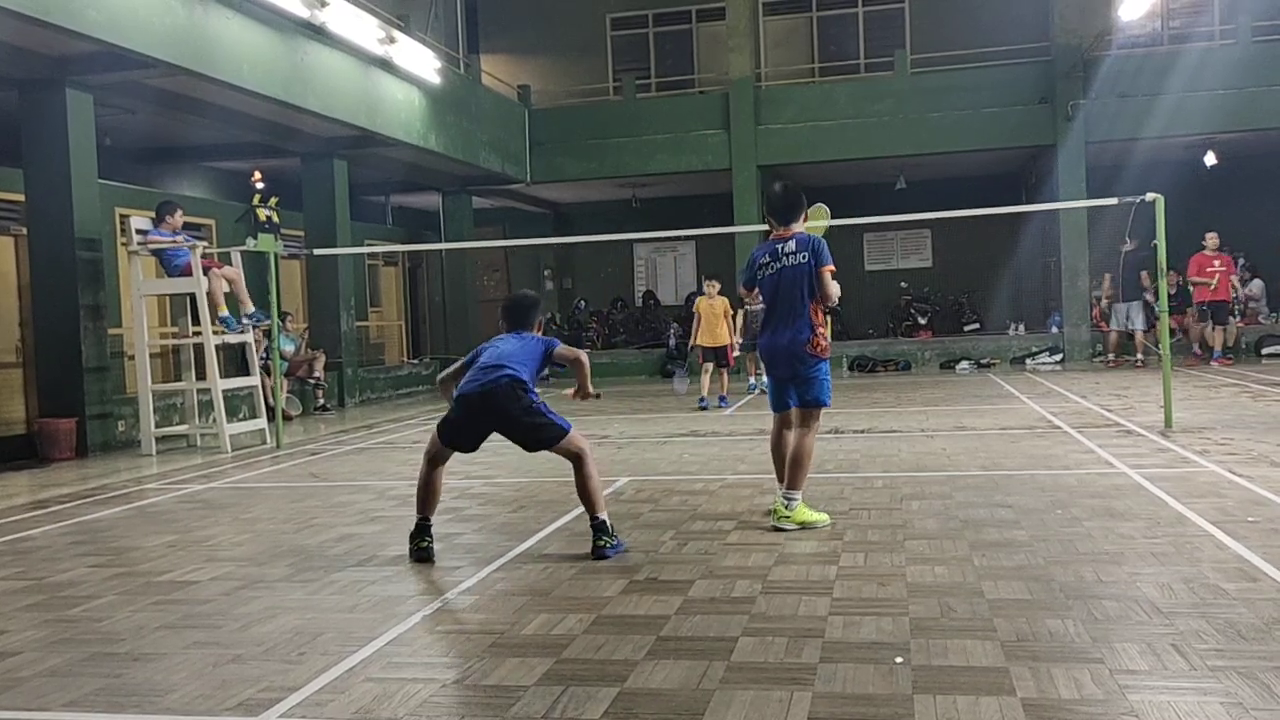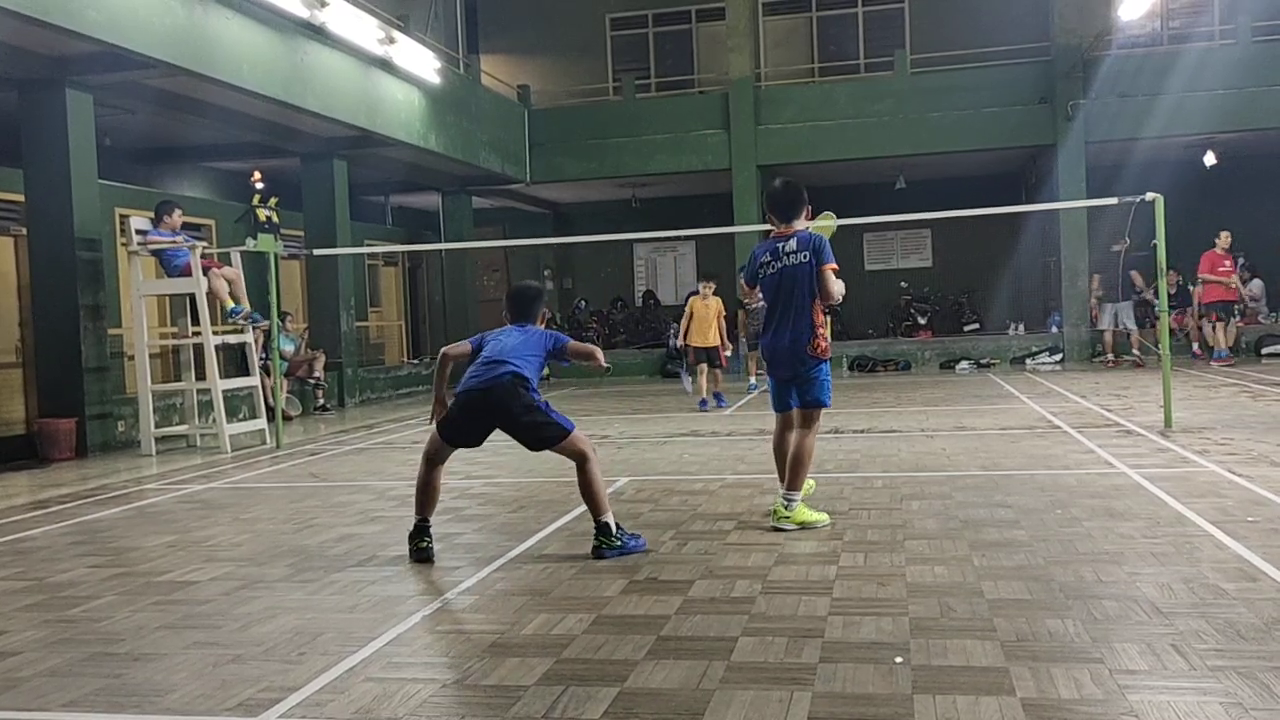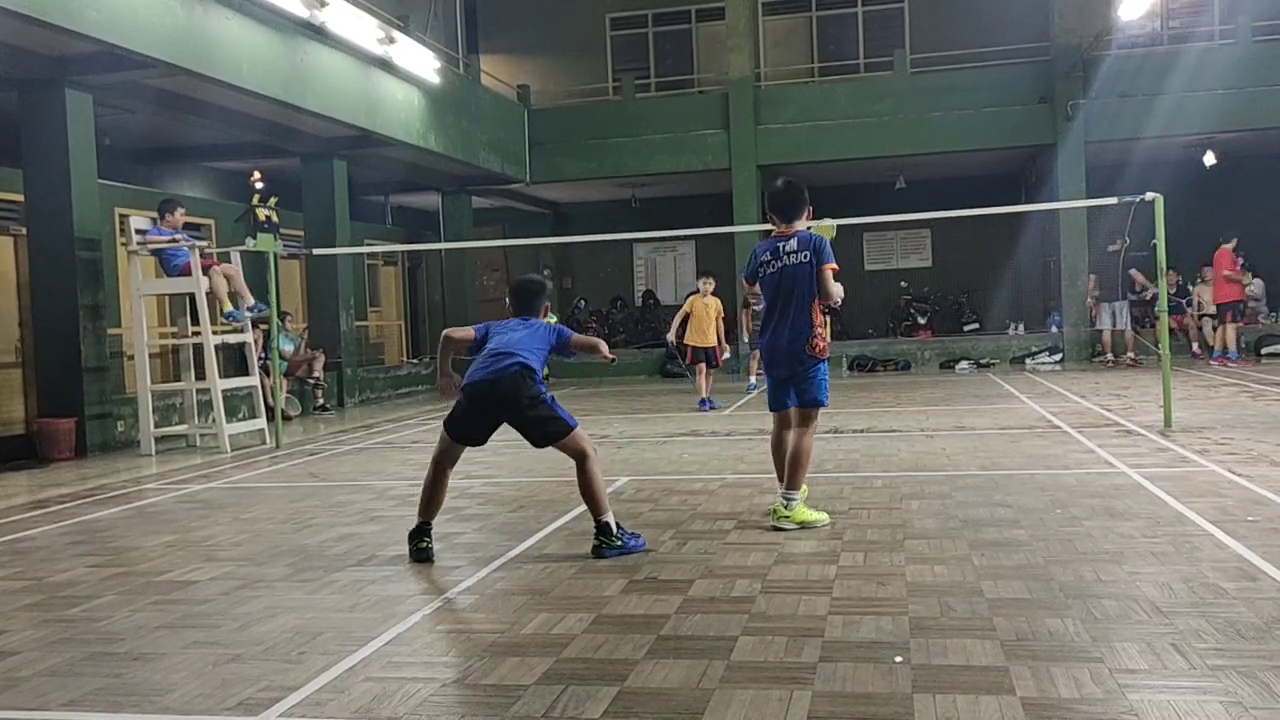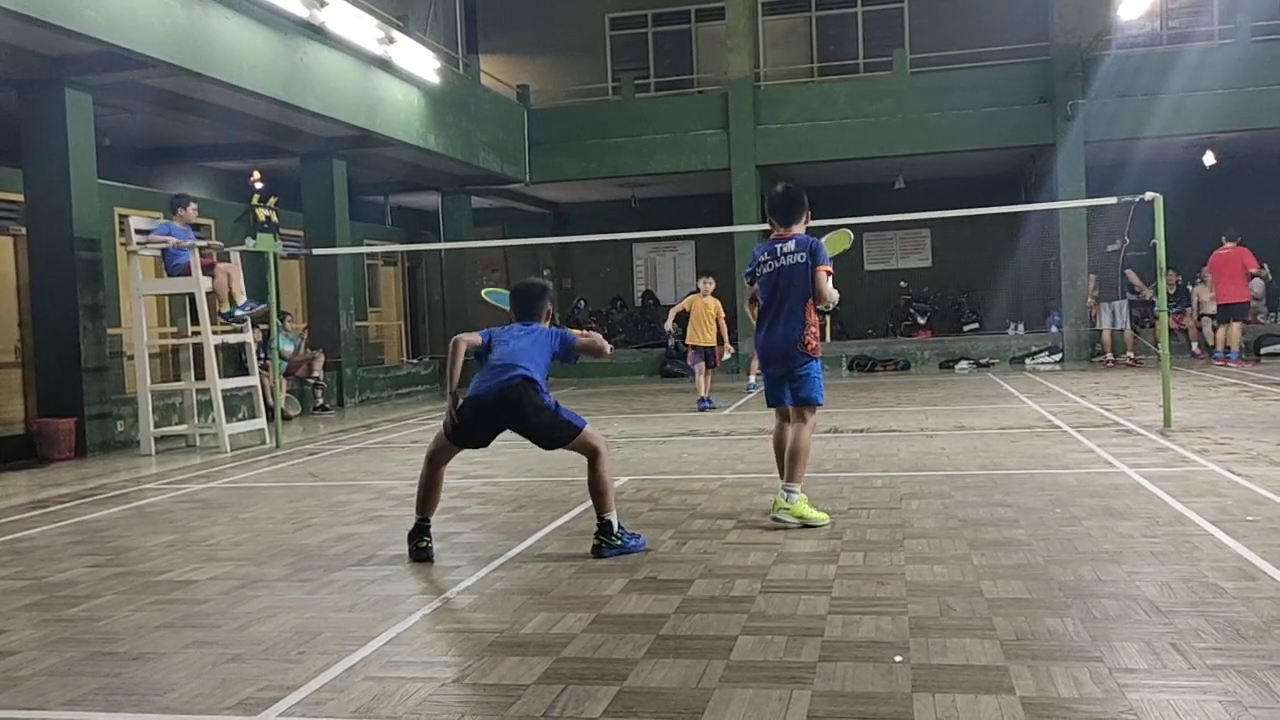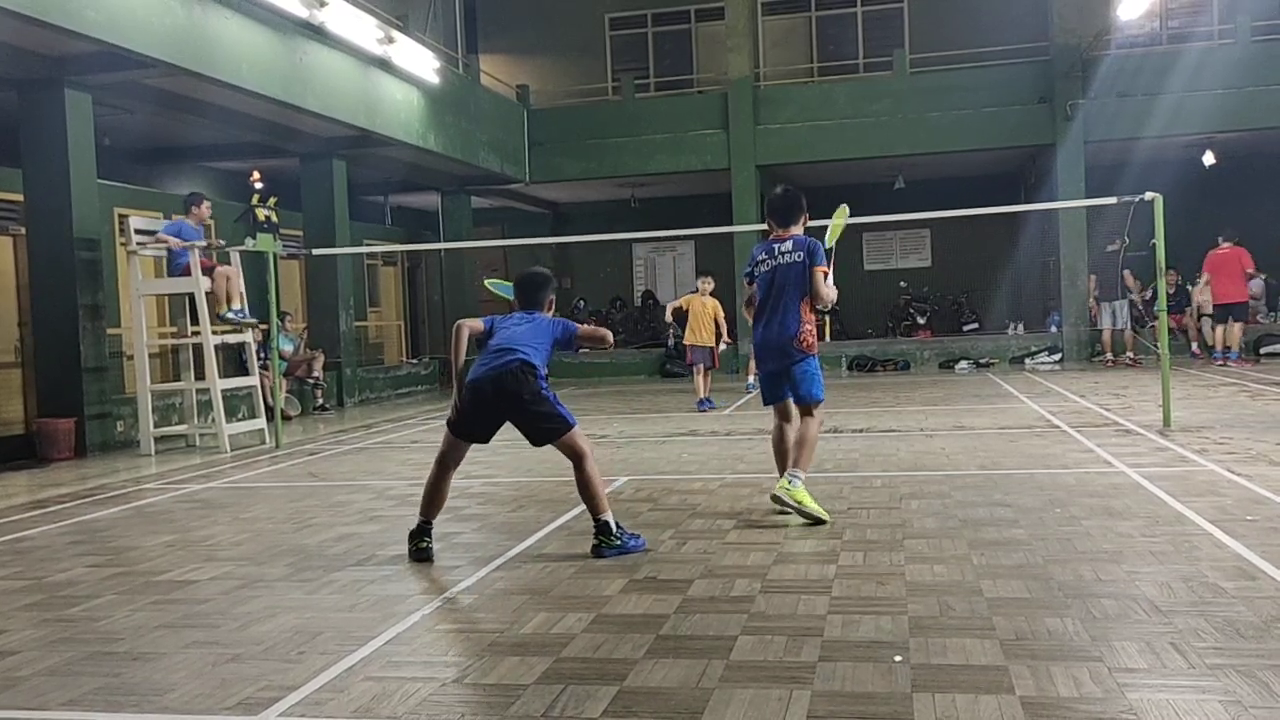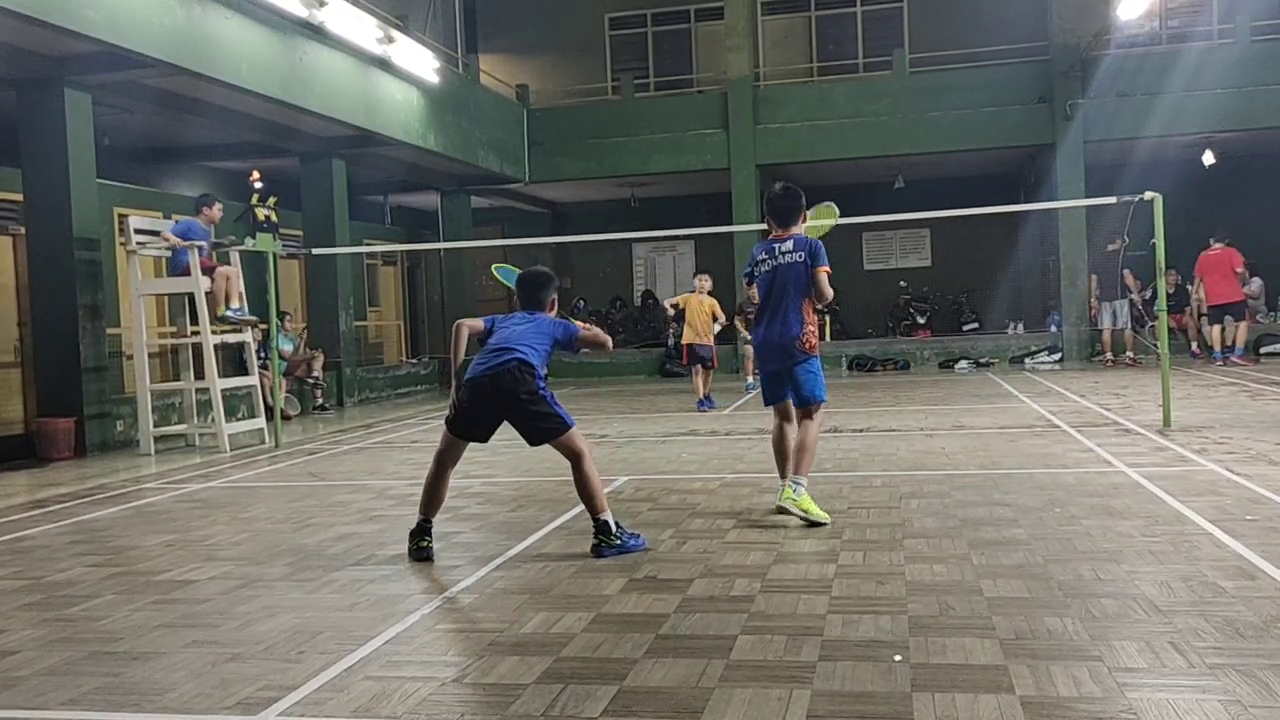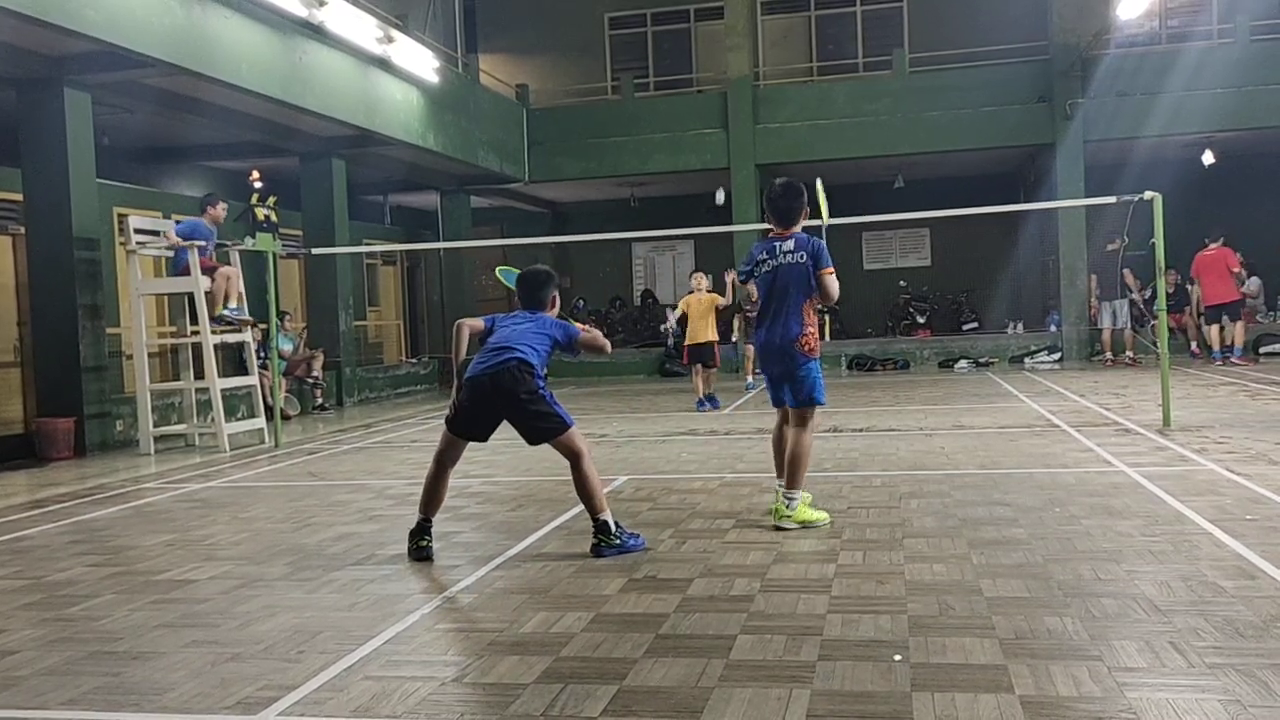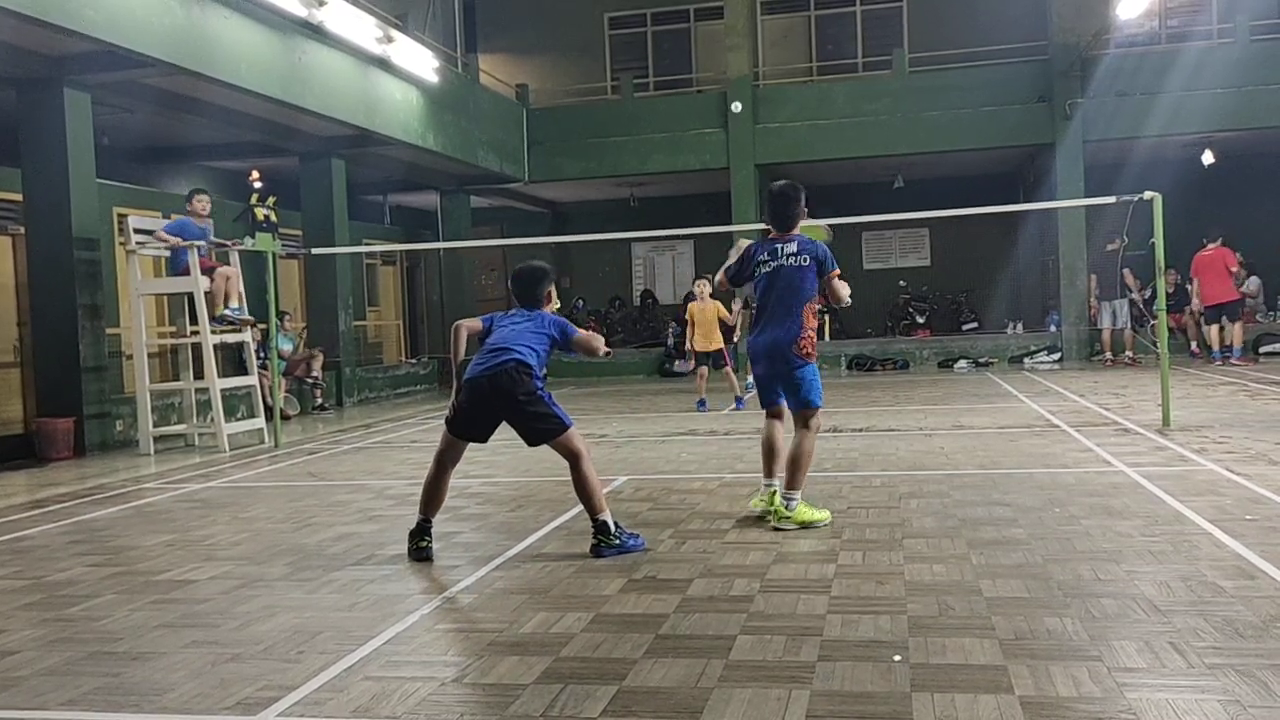
dt=0.3s
person 1, frame 1
left shoulder: (760, 253)
right shoulder: (814, 244)
left elbow: (747, 292)
right elbow: (828, 296)
right wrist: (836, 291)
left hip: (773, 347)
right hip: (807, 345)
left knee: (783, 421)
right knee: (806, 424)
left ankle: (785, 493)
right ankle: (790, 507)
person 1, frame 2
left shoulder: (761, 251)
right shoulder: (816, 243)
left elbow: (748, 289)
right elbow: (829, 295)
right wrist: (840, 289)
left hip: (774, 348)
right hip: (808, 346)
left knee: (785, 421)
right knee: (807, 424)
left ankle: (788, 490)
right ankle: (789, 506)
person 1, frame 3
left shoulder: (761, 250)
right shoulder: (816, 243)
left elbow: (749, 287)
right elbow: (828, 295)
right wrist: (839, 292)
left hip: (772, 347)
right hip: (806, 345)
left knee: (782, 421)
right knee: (805, 423)
left ankle: (786, 491)
right ankle: (789, 506)
person 1, frame 4
left shoulder: (760, 252)
right shoulder: (812, 246)
left elbow: (752, 292)
right elbow: (821, 295)
right wrist: (834, 296)
left hip: (768, 346)
right hip: (800, 344)
left knee: (783, 417)
right knee: (803, 418)
left ankle: (787, 491)
right ankle: (789, 500)
person 1, frame 5
left shoulder: (759, 252)
right shoulder: (810, 247)
left elbow: (751, 298)
right elbow: (819, 297)
right wrist: (832, 294)
left hip: (764, 344)
right hip: (796, 341)
left knee: (783, 415)
right knee: (811, 412)
left ankle: (786, 485)
right ankle: (793, 483)
person 1, frame 6
left shoulder: (759, 252)
right shoulder: (811, 246)
right elbow: (822, 295)
right wrist: (828, 293)
left hip: (765, 344)
right hip: (798, 342)
left knee: (783, 416)
right knee: (810, 415)
left ankle: (787, 489)
right ankle: (796, 490)
person 1, frame 7
left shoulder: (758, 251)
right shoulder: (813, 246)
left elbow: (740, 285)
right elbow: (829, 296)
right wrist: (830, 282)
left hip: (768, 346)
right hip: (799, 345)
left knee: (786, 417)
right knee: (803, 421)
left ankle: (785, 491)
right ankle: (790, 506)
person 1, frame 8
left shoulder: (754, 251)
right shoulder: (816, 250)
left elbow: (722, 282)
right elbow: (839, 298)
left wrist: (735, 253)
right wrist: (844, 289)
left hip: (760, 348)
right hip: (795, 348)
left knee: (774, 415)
right knee: (808, 423)
left ankle: (767, 493)
right ankle: (789, 506)
person 2, frame 1
left shoulder: (489, 345)
right shoulder: (542, 343)
left elbow: (444, 379)
right elbow: (578, 358)
left wrist: (458, 406)
right wrist: (585, 387)
left hip: (469, 399)
right hip: (512, 397)
left knee: (434, 458)
right knee: (581, 451)
left ankle: (421, 538)
right ankle: (604, 535)
person 2, frame 2
left shoulder: (490, 336)
right shoulder: (547, 337)
left elbow: (447, 354)
right elbow: (593, 353)
left wrist: (439, 396)
right wrist: (599, 361)
left hip: (470, 395)
right hip: (514, 394)
left knee: (432, 458)
right knee: (585, 453)
left ankle: (421, 537)
right ankle: (608, 535)
person 2, frame 3
left shoulder: (493, 328)
right shoulder: (551, 330)
left elbow: (450, 335)
right elbow: (597, 346)
left wrist: (445, 374)
right wrist: (604, 352)
left hip: (476, 389)
right hip: (520, 388)
left knee: (442, 461)
right knee: (584, 452)
left ankle: (421, 537)
right ankle: (608, 534)
person 2, frame 4
left shoulder: (496, 334)
right shoulder: (553, 335)
left elbow: (460, 341)
right elbow: (602, 349)
left wrist: (452, 395)
right wrist: (596, 338)
left hip: (481, 399)
right hip: (524, 395)
left knee: (435, 457)
right knee: (597, 448)
left ankle: (420, 536)
right ankle: (609, 533)
person 2, frame 5
left shoulder: (500, 321)
right shoulder: (555, 325)
left elbow: (462, 326)
right elbow: (605, 337)
left wrist: (458, 382)
right wrist: (590, 332)
left hip: (480, 385)
right hip: (521, 381)
left knee: (446, 461)
right knee: (581, 452)
left ankle: (421, 537)
right ankle: (607, 533)
person 2, frame 6
left shoulder: (500, 320)
right shoulder: (556, 325)
left elbow: (462, 326)
right elbow: (605, 343)
left wrist: (456, 379)
right wrist: (592, 332)
left hip: (477, 382)
right hip: (518, 381)
left knee: (444, 459)
right knee: (579, 452)
left ankle: (421, 536)
right ankle: (607, 533)
person 2, frame 7
left shoulder: (502, 319)
right shoulder: (557, 325)
left elbow: (463, 325)
right elbow: (603, 346)
left wrist: (458, 378)
right wrist: (595, 334)
left hip: (477, 382)
right hip: (517, 380)
left knee: (444, 458)
right knee: (578, 452)
left ankle: (421, 534)
right ankle: (606, 532)
person 2, frame 8
left shoulder: (500, 318)
right shoulder: (554, 322)
left elbow: (461, 327)
right elbow: (595, 349)
left wrist: (458, 379)
right wrist: (597, 339)
left hip: (476, 383)
right hip: (517, 381)
left knee: (444, 459)
right knee: (577, 453)
left ankle: (421, 536)
right ankle: (606, 533)
